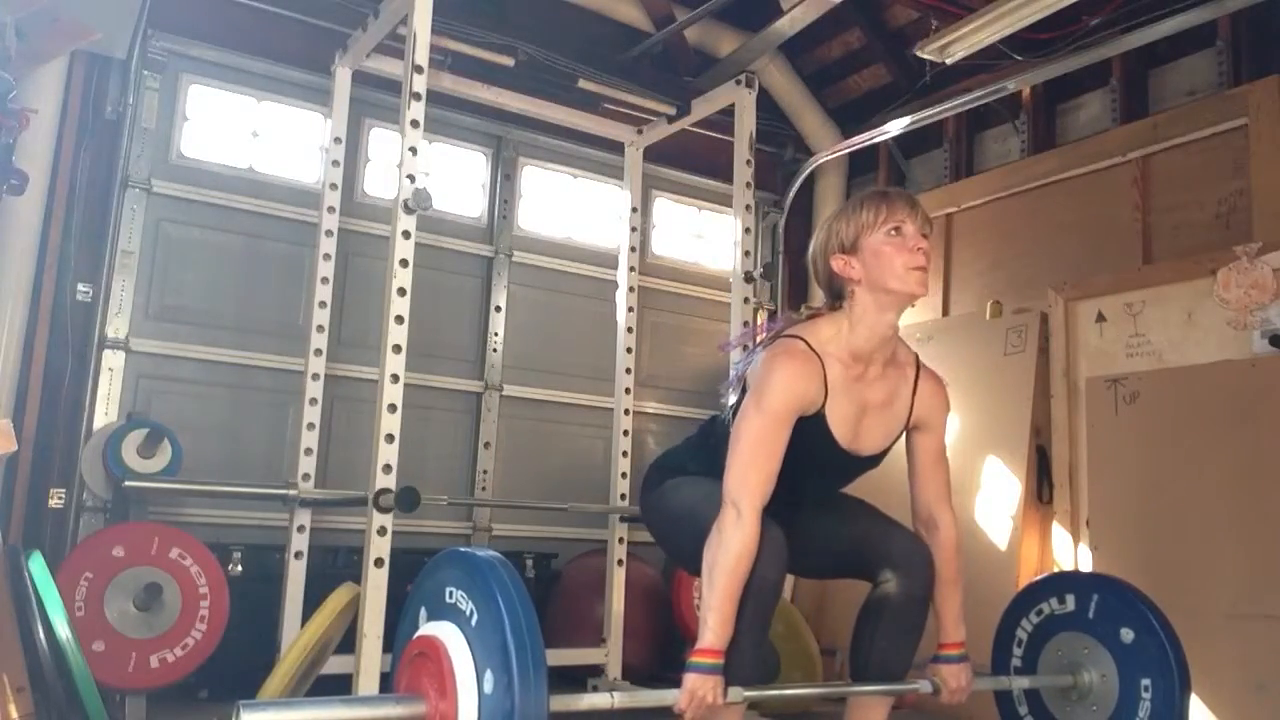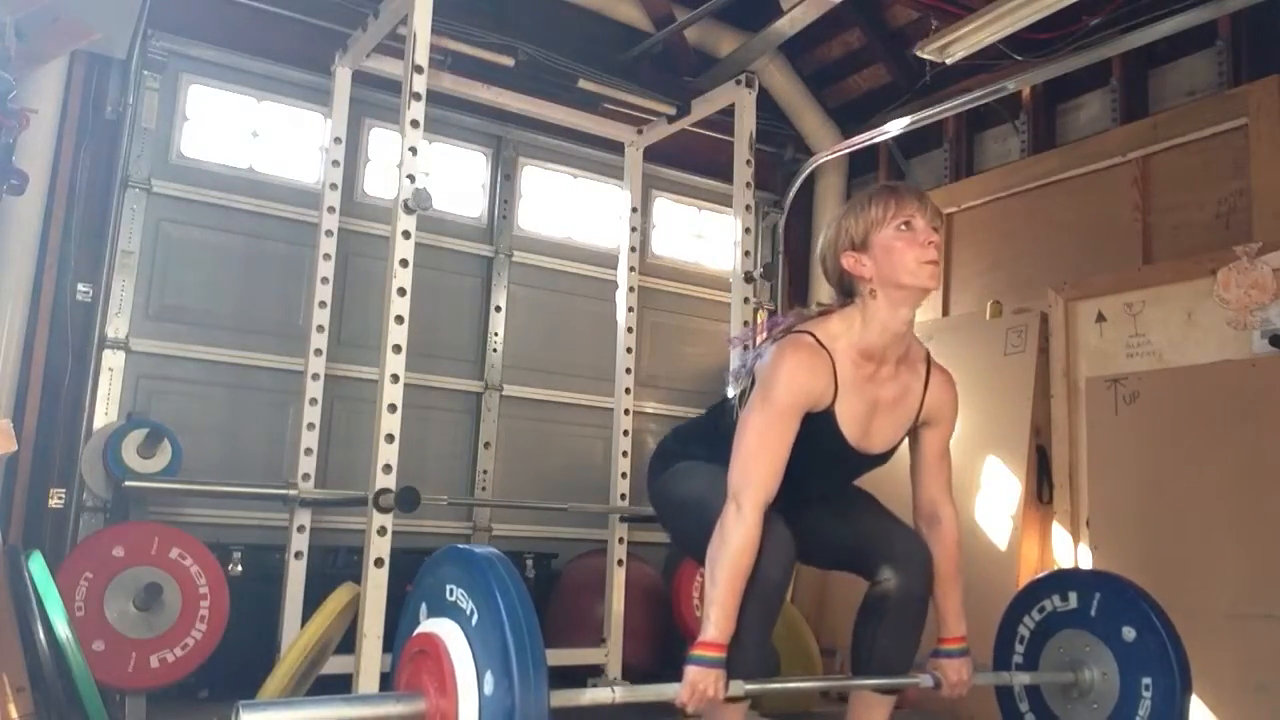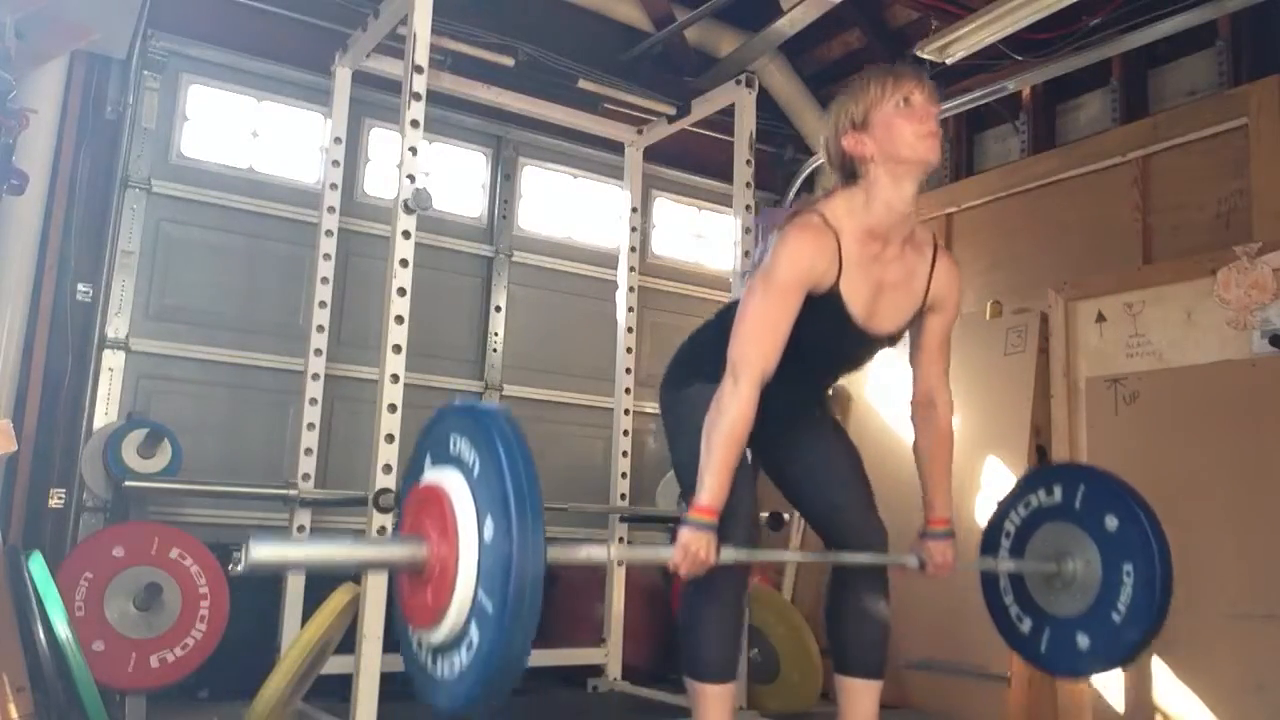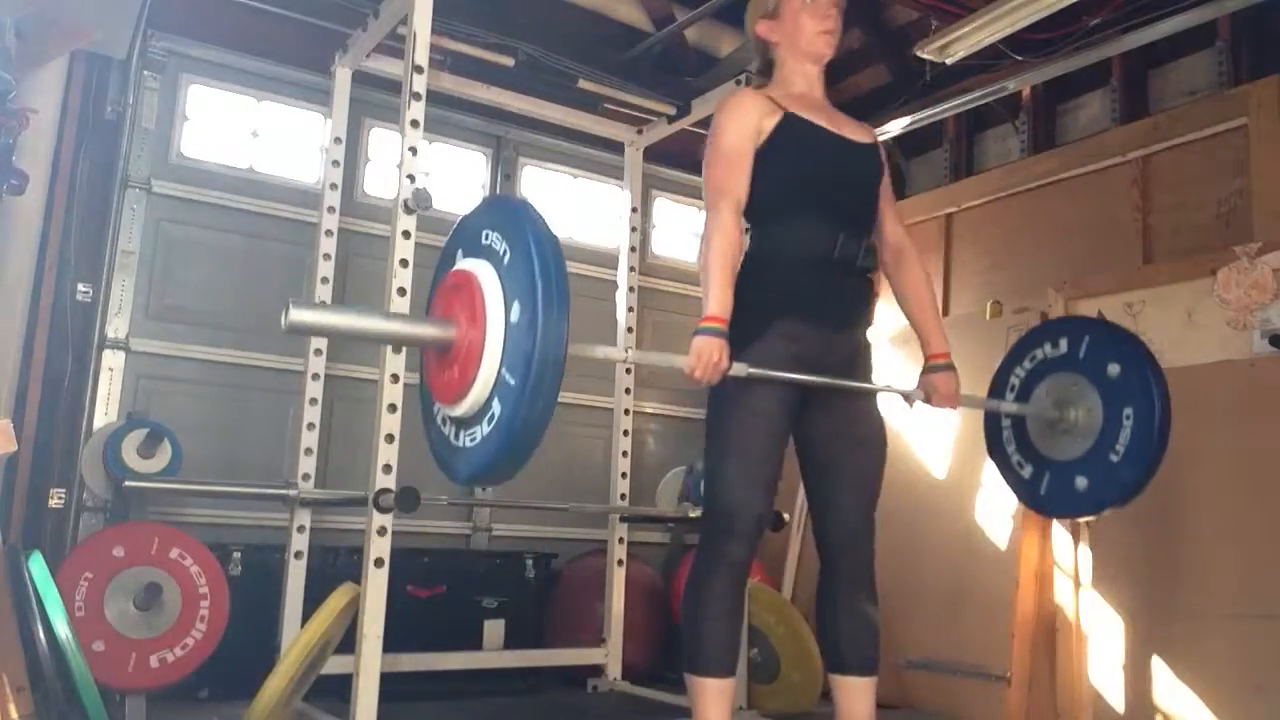
dt=0.5s
person 1, frame 1
left shoulder: (924, 390)
right shoulder: (795, 364)
left elbow: (937, 520)
right elbow: (739, 513)
left wrist: (952, 648)
right wrist: (707, 655)
left hip: (794, 504)
right hip: (689, 489)
left knee: (907, 560)
right knee: (759, 552)
person 1, frame 2
left shoulder: (933, 387)
right shoulder: (804, 360)
left elbow: (937, 515)
right elbow: (743, 510)
left wrist: (952, 642)
right wrist: (708, 651)
left hip: (805, 489)
right hip: (698, 470)
left knee: (907, 559)
right knee: (767, 552)
person 1, frame 3
left shoulder: (938, 271)
right shoulder: (813, 241)
left elbow: (932, 403)
right elbow: (742, 383)
left wrist: (939, 525)
right wrist: (702, 514)
left hip: (797, 402)
right hip: (709, 385)
left knee: (864, 544)
right knee: (729, 541)
person 1, frame 4
left shoulder: (862, 136)
right shoulder: (749, 109)
left elbow: (896, 245)
right elbow: (725, 216)
left wrist: (936, 354)
right wrist: (713, 324)
left hip: (844, 347)
right hip: (766, 333)
left knee: (851, 546)
right knee: (733, 532)
